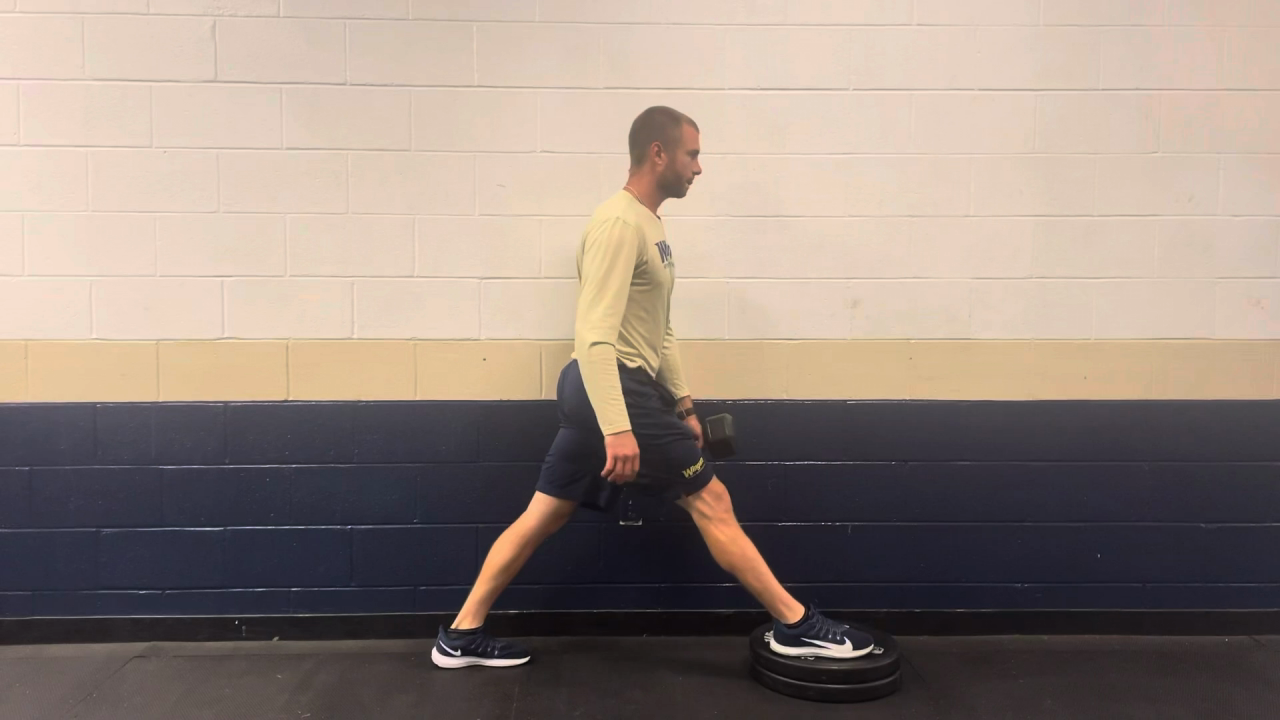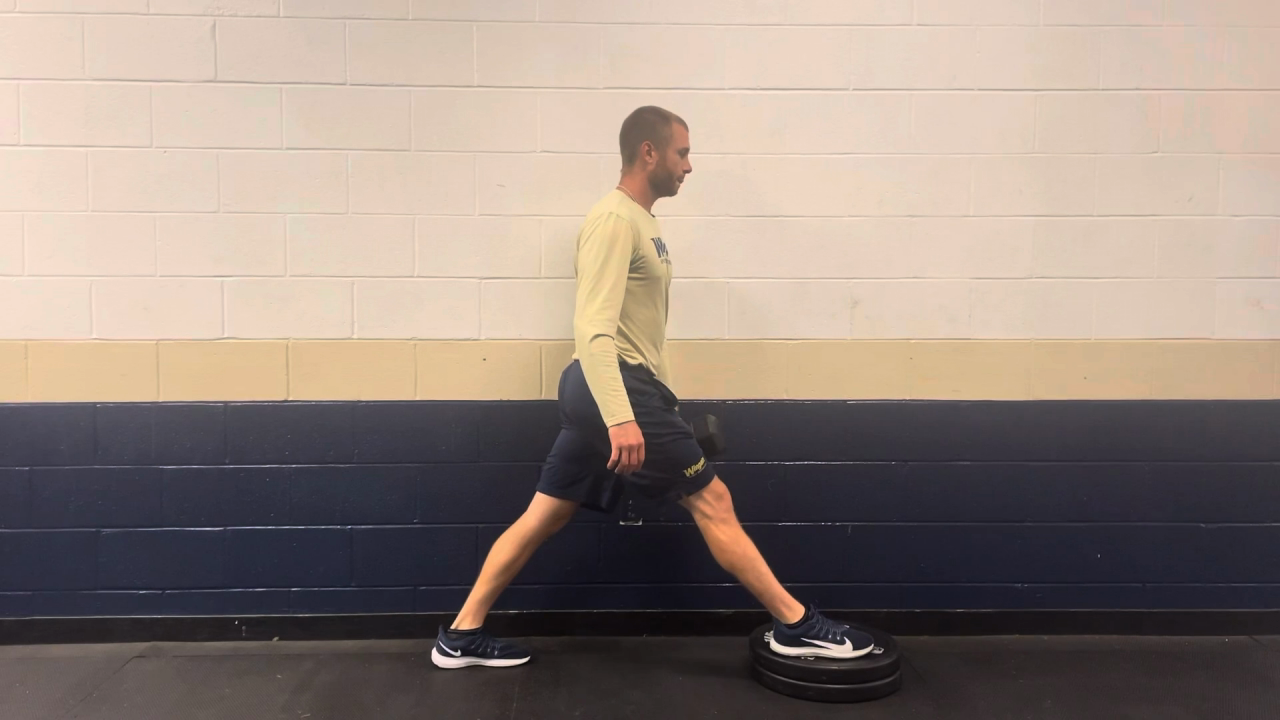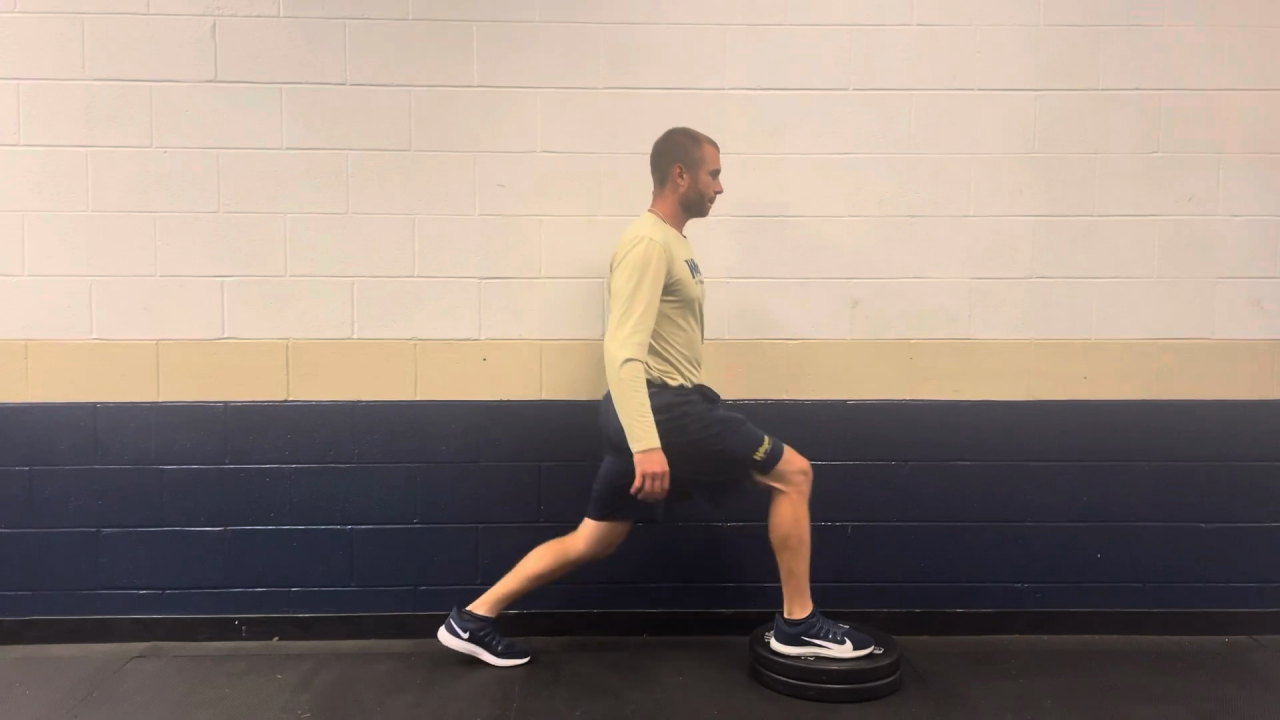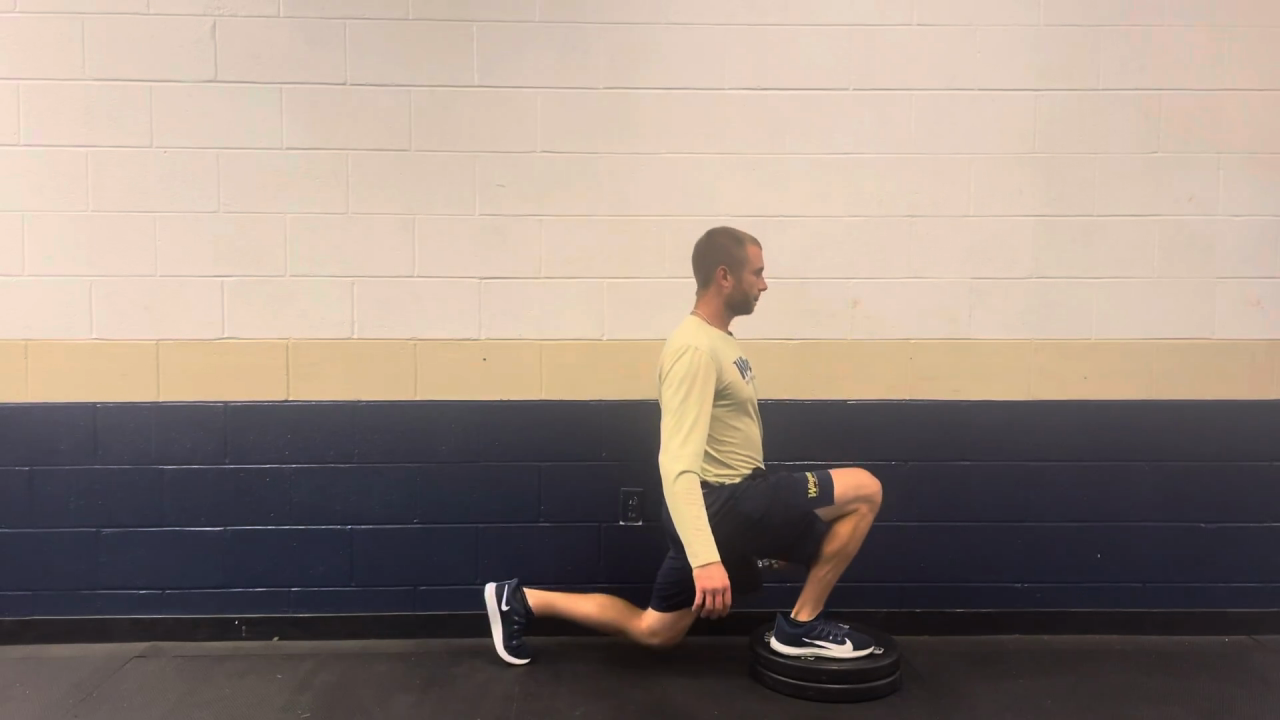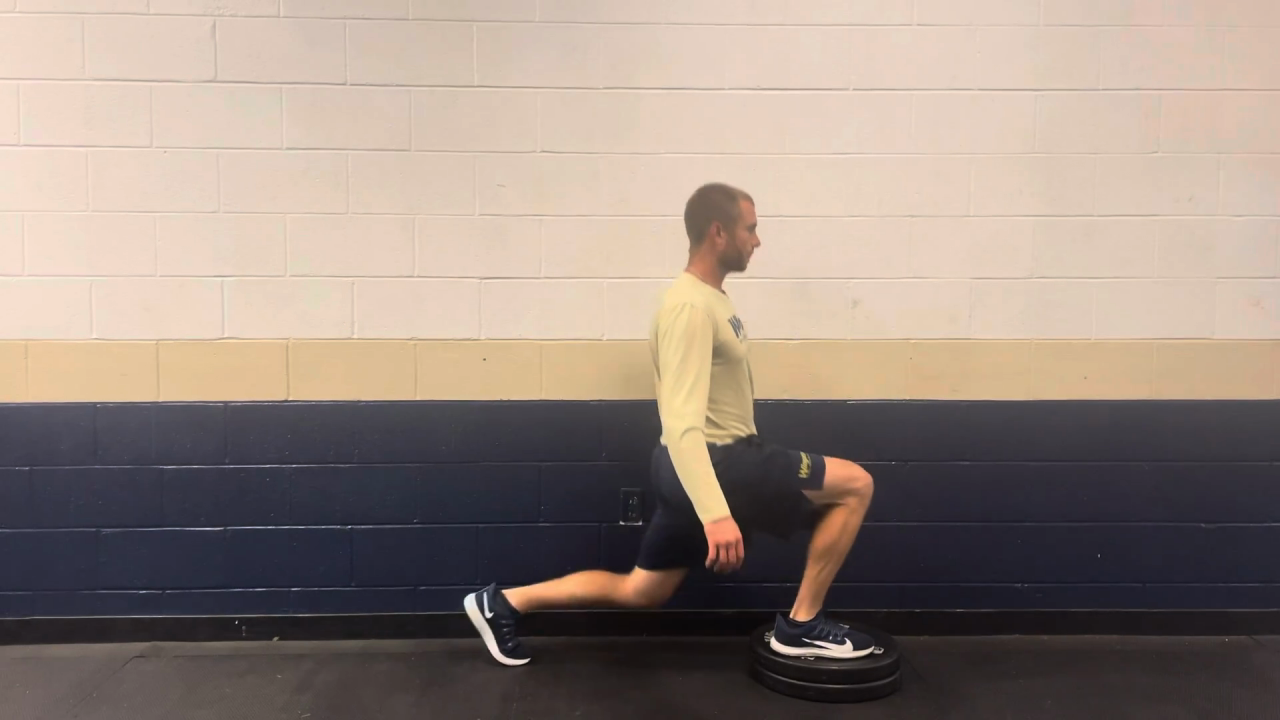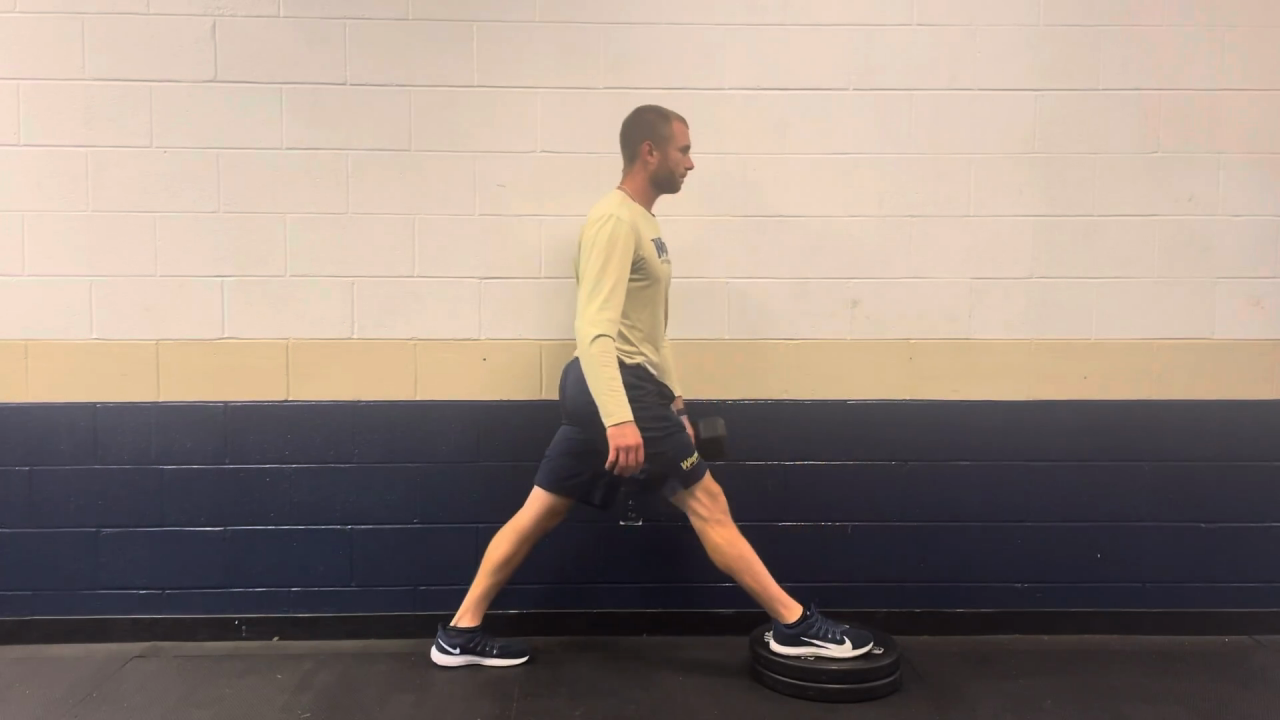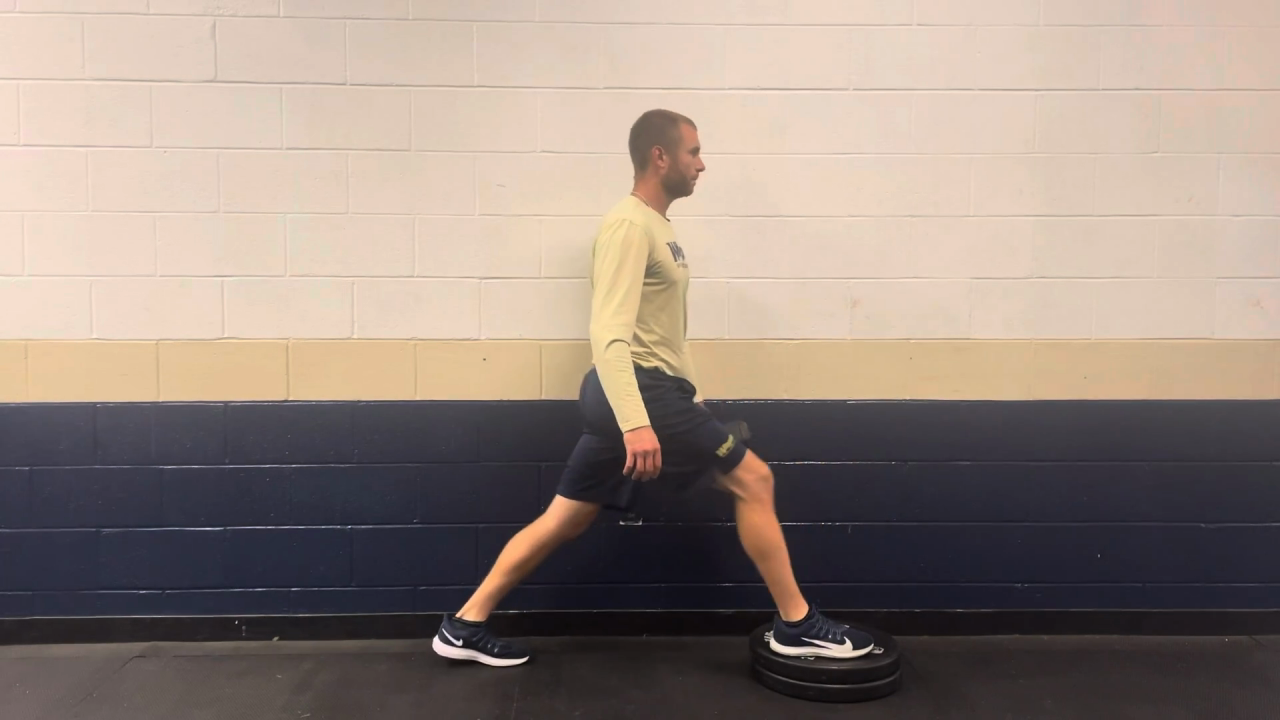
dt=0.7s
person 1, frame 1
left shoulder: (646, 222)
right shoulder: (620, 224)
left elbow: (655, 330)
right elbow: (596, 334)
left wrist: (682, 403)
right wrist: (618, 427)
left hip: (593, 389)
right hip: (613, 388)
left knee: (545, 513)
right knee: (711, 500)
left ankle: (462, 634)
right ankle: (797, 625)
person 1, frame 2
left shoulder: (639, 221)
right shoulder: (615, 220)
right elbow: (593, 329)
left wrist: (662, 401)
right wrist: (622, 418)
left hip: (598, 390)
right hip: (616, 388)
left knee: (544, 514)
right knee: (712, 501)
left ankle: (462, 633)
right ankle: (797, 625)
person 1, frame 3
left shoulder: (668, 240)
right shoulder: (649, 243)
right elbow: (623, 352)
right wrist: (646, 445)
left hip: (654, 406)
right hip: (663, 406)
left knee: (593, 539)
right knee: (792, 474)
left ankle: (475, 617)
right ankle: (798, 623)
person 1, frame 4
left shoulder: (717, 339)
right shoulder: (696, 349)
right elbow: (678, 465)
left wrist: (766, 531)
right wrist: (704, 559)
left hip: (727, 499)
right hip: (723, 504)
left knee: (656, 630)
right knee: (864, 491)
left ankle: (519, 601)
right ankle: (803, 624)
person 1, frame 5
left shoulder: (709, 298)
right shoulder: (691, 306)
right elbow: (683, 424)
left wrist: (735, 493)
right wrist: (716, 514)
left hip: (717, 461)
right hip: (715, 466)
left knee: (641, 589)
right knee: (855, 485)
left ankle: (503, 603)
right ankle: (803, 624)
person 1, frame 6
left shoulder: (638, 221)
right shoulder: (615, 221)
right elbow: (595, 329)
left wrist: (673, 401)
right wrist: (619, 417)
left hip: (600, 390)
right hip: (618, 386)
left knee: (540, 512)
right knee: (707, 503)
left ankle: (461, 633)
right ankle: (795, 625)
person 1, frame 7
left shoulder: (653, 226)
right shoulder: (630, 226)
right elbow: (610, 335)
left wrist: (694, 403)
right wrist: (637, 423)
left hip: (641, 390)
right hip: (640, 391)
left knee: (563, 519)
right knee: (753, 481)
left ankle: (466, 624)
right ankle: (798, 624)
